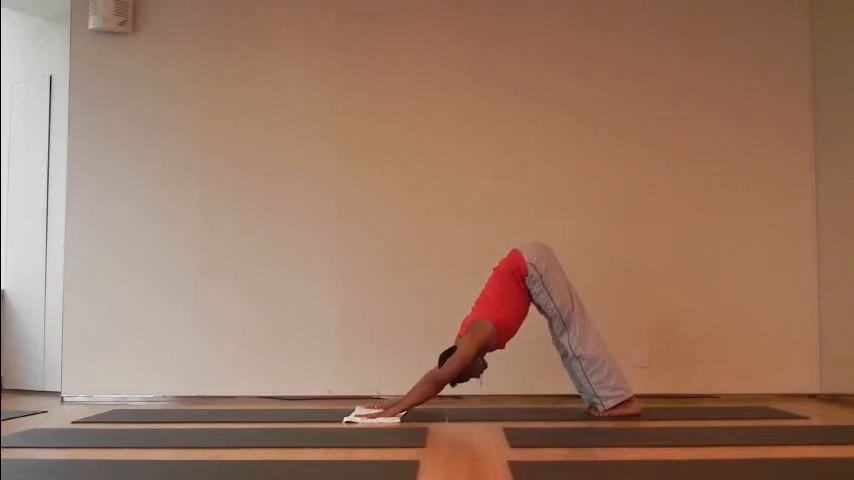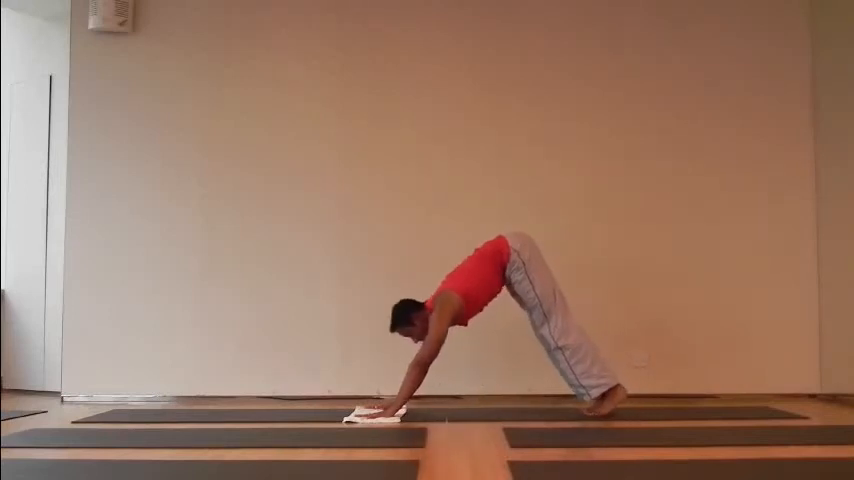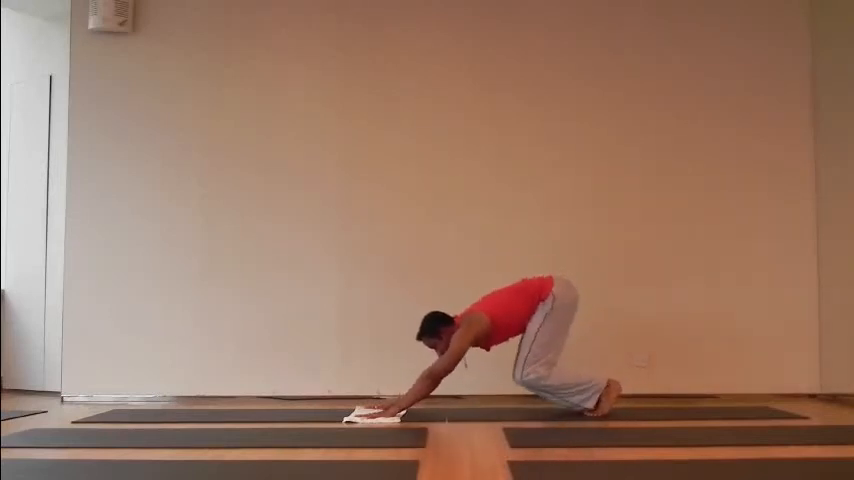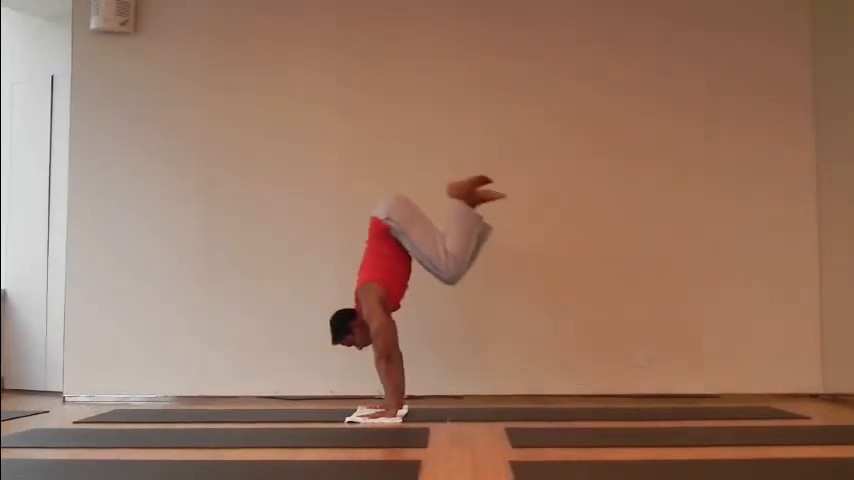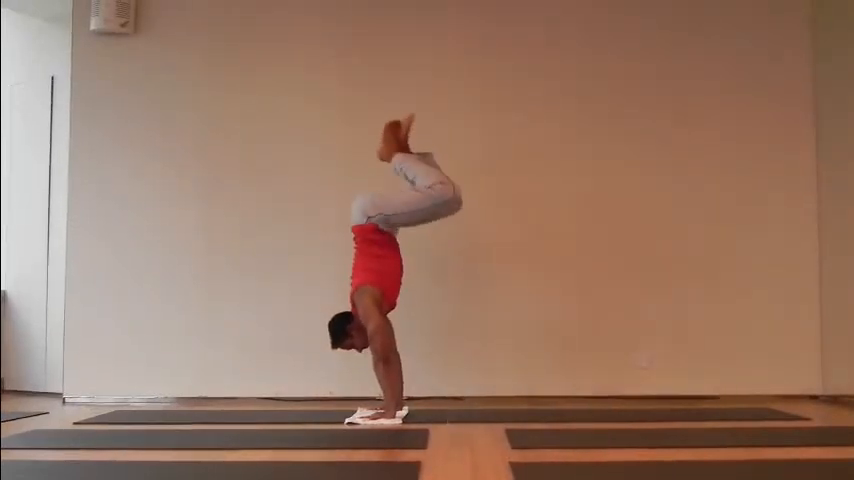
dt=1s
person 1, frame 1
left shoulder: (473, 341)
right shoulder: (470, 341)
left elbow: (437, 380)
right elbow: (436, 377)
left wrist: (396, 408)
right wrist: (399, 401)
left hip: (531, 266)
right hip: (528, 267)
left knee: (574, 336)
right knee: (568, 338)
left ankle: (619, 399)
right ankle: (606, 399)
person 1, frame 2
left shoulder: (441, 311)
right shoulder: (436, 312)
left elbow: (421, 363)
right elbow: (421, 363)
left wrist: (396, 405)
right wrist: (397, 400)
left hip: (513, 253)
right hip: (509, 259)
left knee: (555, 327)
right knee: (548, 329)
left ankle: (607, 388)
right ankle: (600, 389)
person 1, frame 3
left shoulder: (466, 330)
right shoulder: (463, 327)
left elbow: (434, 374)
right elbow: (434, 374)
left wrist: (399, 405)
right wrist: (401, 401)
left hip: (555, 296)
right hip: (550, 296)
left knee: (528, 374)
right knee: (530, 373)
left ankle: (602, 388)
right ankle: (598, 391)
person 1, frame 4
left shoulder: (370, 303)
left elbow: (385, 357)
right elbow: (390, 356)
left wrist: (392, 406)
right wrist: (395, 402)
right hip: (392, 221)
left ankle: (461, 199)
right ankle: (463, 200)
person 1, frame 5
left shoulder: (366, 307)
left elbow: (384, 358)
right elbow: (387, 357)
left wrist: (391, 409)
right wrist: (394, 405)
right hip: (374, 224)
left ankle: (395, 153)
